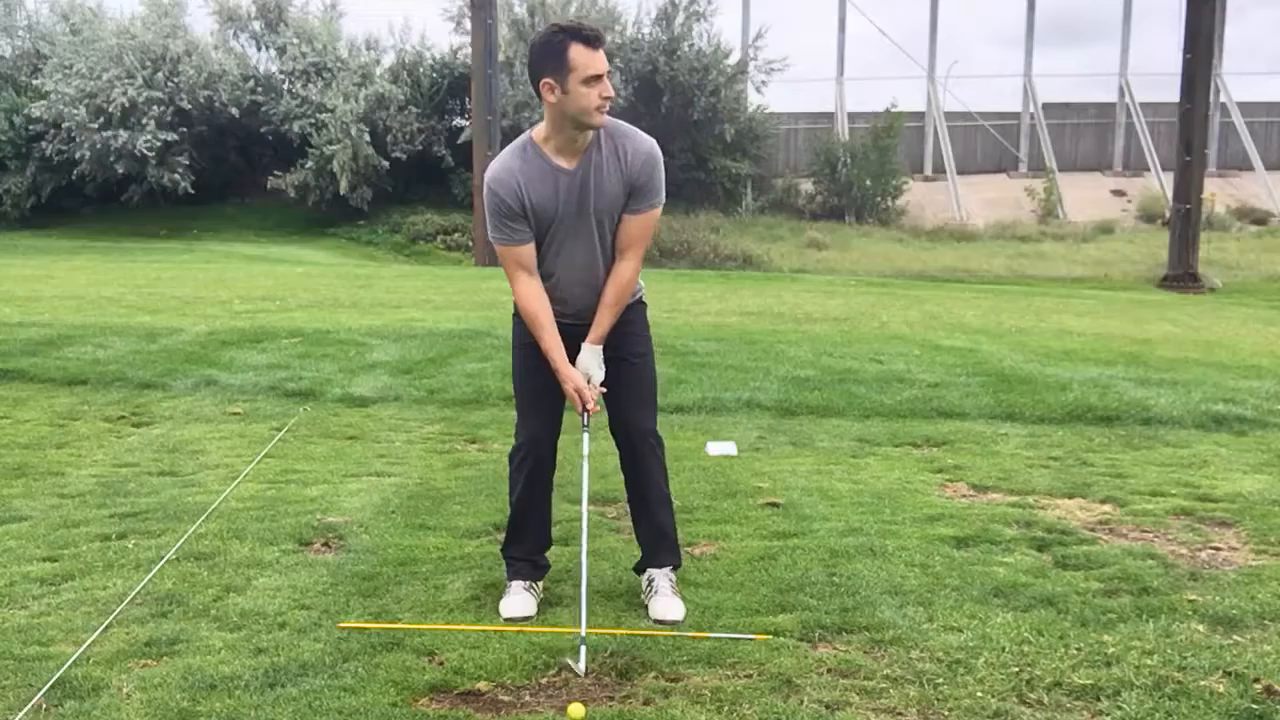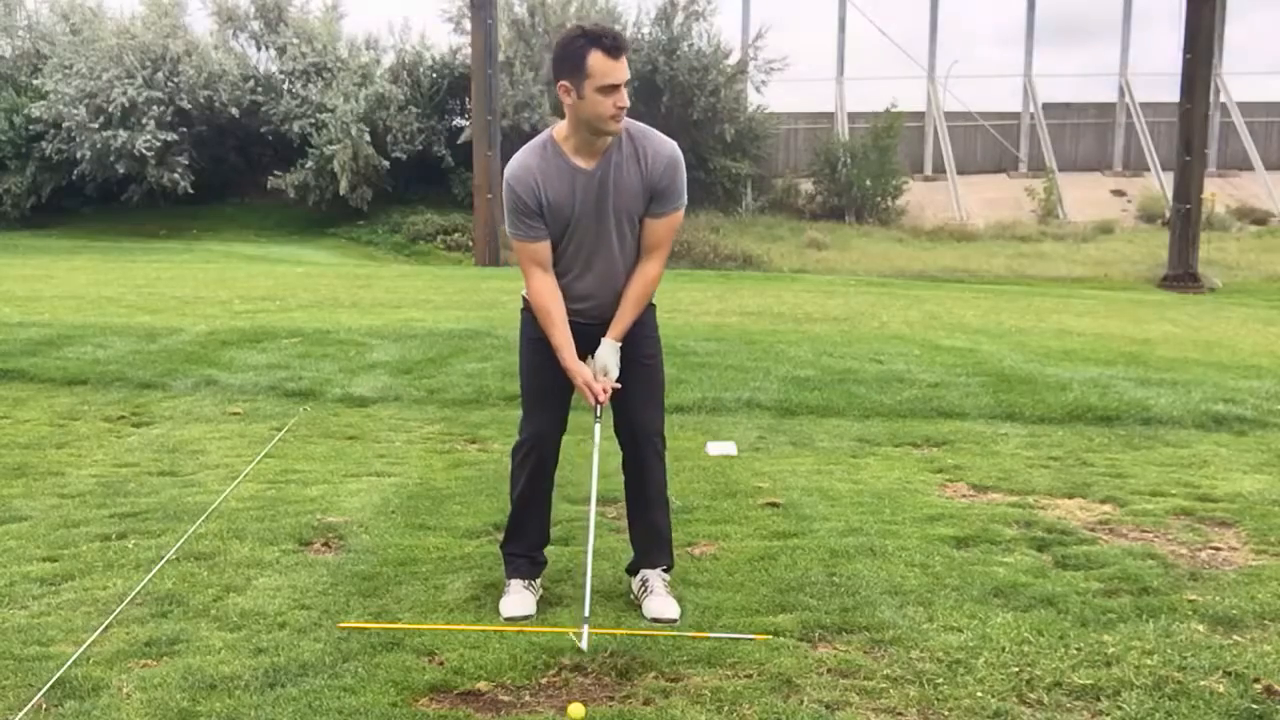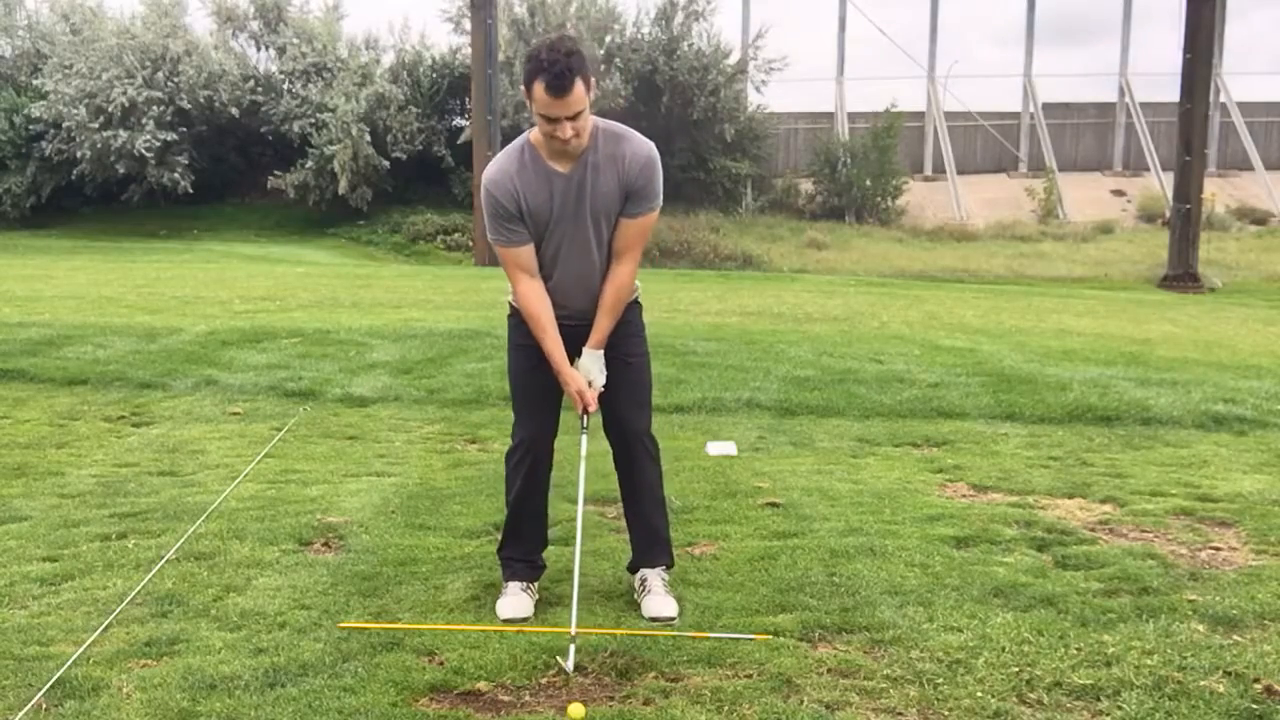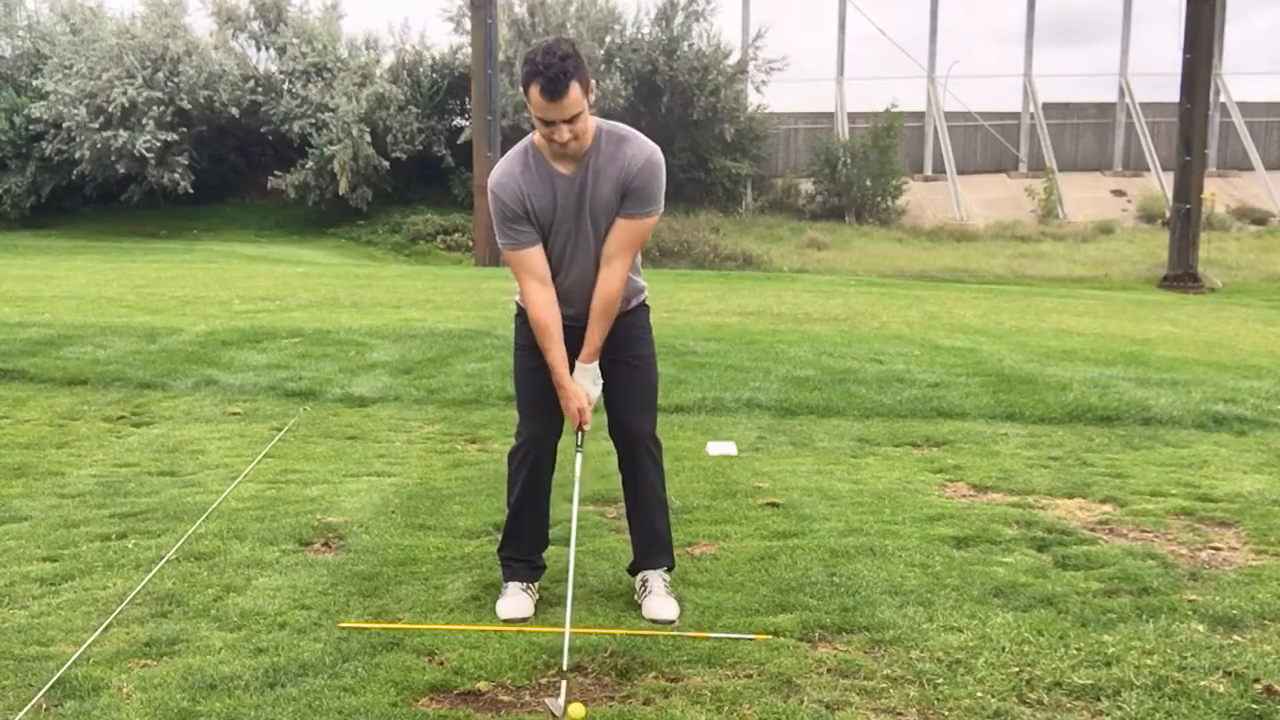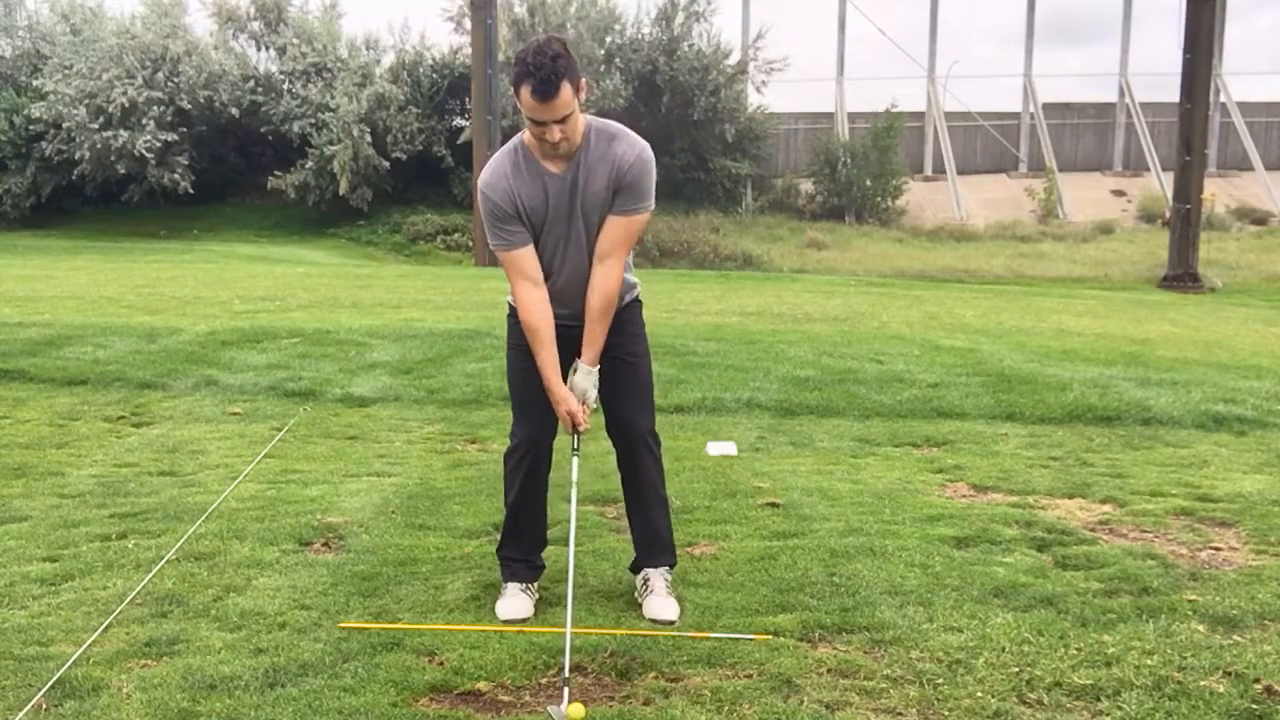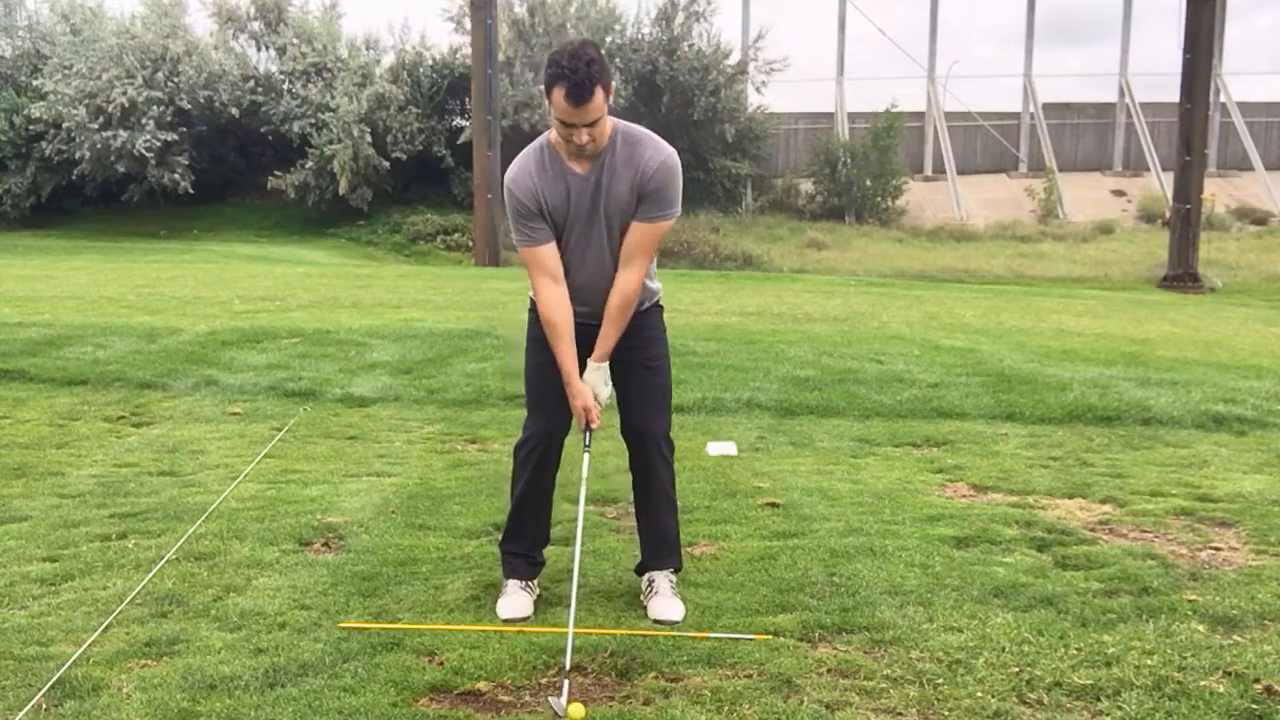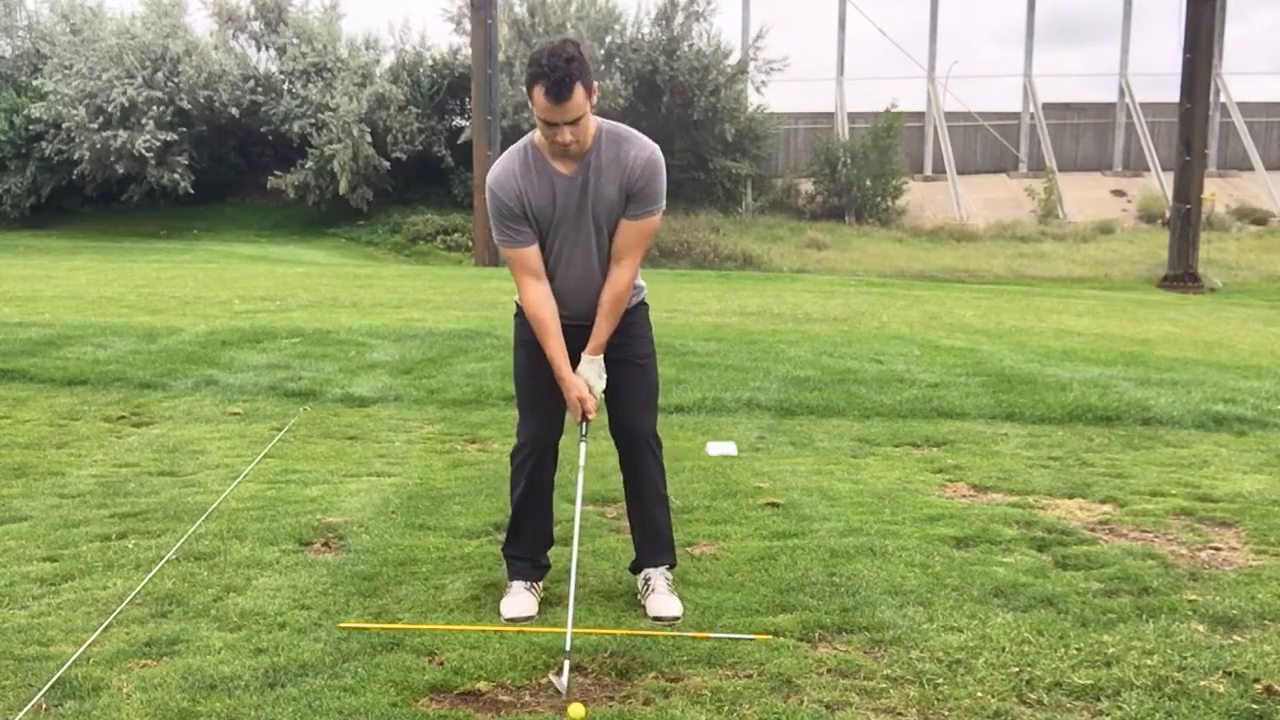
dt=0.4s
person 1, frame 1
left shoulder: (639, 153)
right shoulder: (506, 176)
left elbow: (628, 260)
right elbow: (524, 278)
left wrist: (593, 348)
right wrist: (561, 366)
left hip: (620, 317)
right hip: (542, 323)
left knee: (640, 439)
right knee: (533, 446)
left ankle: (659, 569)
right ankle: (524, 571)
person 1, frame 2
left shoulder: (660, 157)
right shoulder: (526, 171)
left elbow: (652, 258)
right elbow: (538, 272)
left wrist: (612, 344)
right wrist: (570, 362)
left hip: (629, 320)
right hip: (551, 322)
left knee: (644, 441)
right knee: (536, 441)
left ankle: (651, 569)
right ankle: (521, 569)
person 1, frame 3
left shoulder: (636, 156)
right shoulder: (503, 177)
left elbow: (625, 261)
right elbow: (525, 278)
left wrist: (595, 351)
right wrist: (563, 369)
left hip: (616, 318)
right hip: (537, 324)
left knee: (635, 439)
right knee: (530, 444)
left ankle: (651, 567)
right ankle: (520, 571)
person 1, frame 4
left shoulder: (639, 158)
right shoulder: (509, 180)
left elbow: (615, 267)
right elbow: (536, 285)
left wrist: (590, 363)
right wrist: (563, 380)
left hip: (622, 317)
right hip: (543, 323)
left knee: (638, 440)
right knee: (534, 443)
left ankle: (652, 570)
right ankle: (520, 571)
person 1, frame 5
left shoulder: (628, 155)
right shoulder: (499, 179)
left elbow: (608, 265)
right elbow: (528, 285)
left wrist: (590, 364)
right wrist: (553, 385)
left hip: (615, 314)
right hip: (537, 320)
left knee: (637, 437)
right knee: (529, 443)
left ankle: (654, 568)
right ankle: (519, 572)
person 1, frame 6
left shoulder: (655, 161)
right shoulder: (524, 176)
left elbow: (632, 269)
right elbow: (549, 282)
left wrist: (602, 362)
right wrist: (572, 381)
left hip: (635, 318)
right hip: (556, 319)
left knee: (650, 440)
right knee: (539, 439)
left ankle: (659, 570)
right ankle: (520, 569)
person 1, frame 7
left shoulder: (640, 158)
right shoulder: (507, 178)
left elbow: (624, 266)
right elbow: (532, 281)
left wrist: (595, 356)
right wrist: (564, 373)
left hip: (621, 317)
right hip: (543, 323)
left knee: (639, 438)
right knee: (535, 444)
left ankle: (654, 567)
right ankle: (524, 571)
